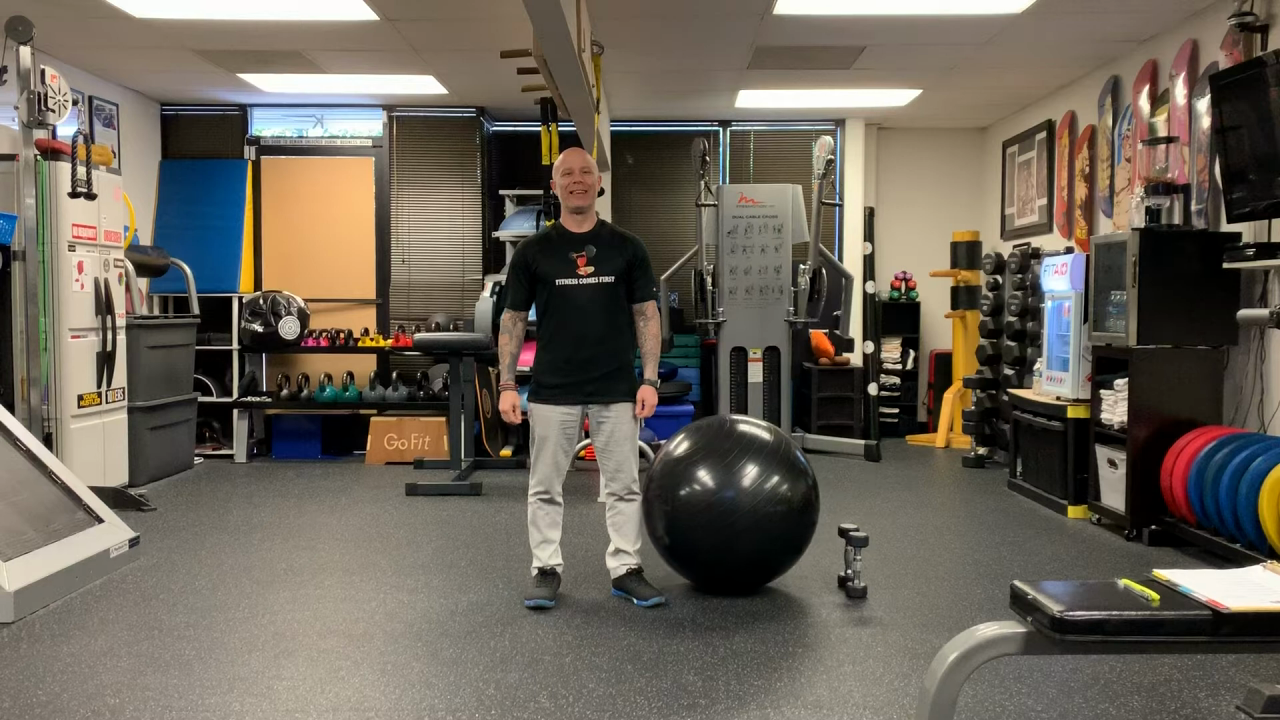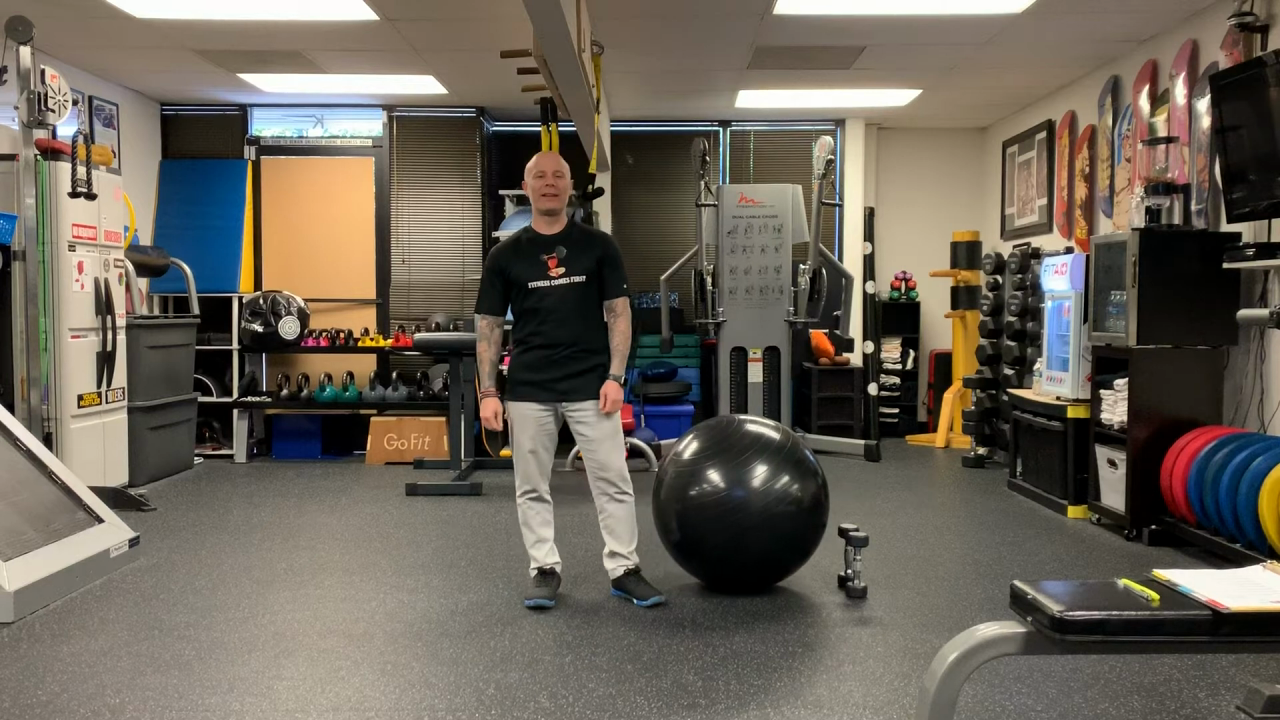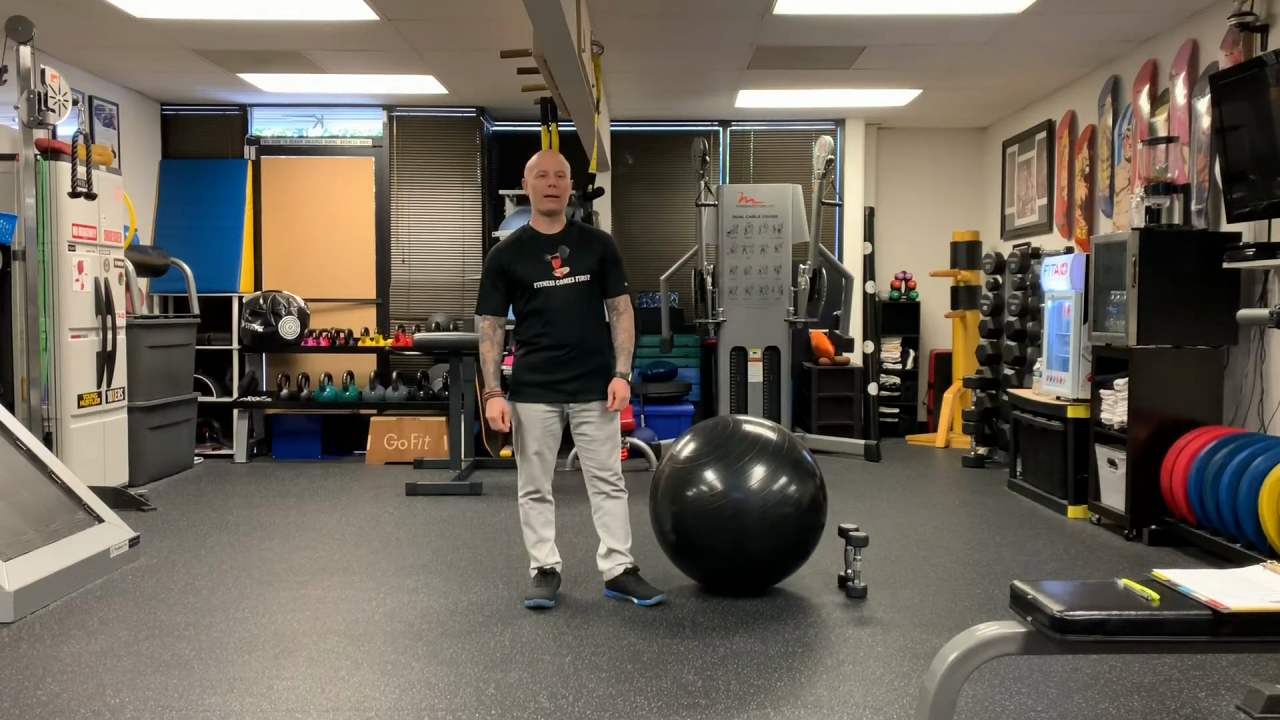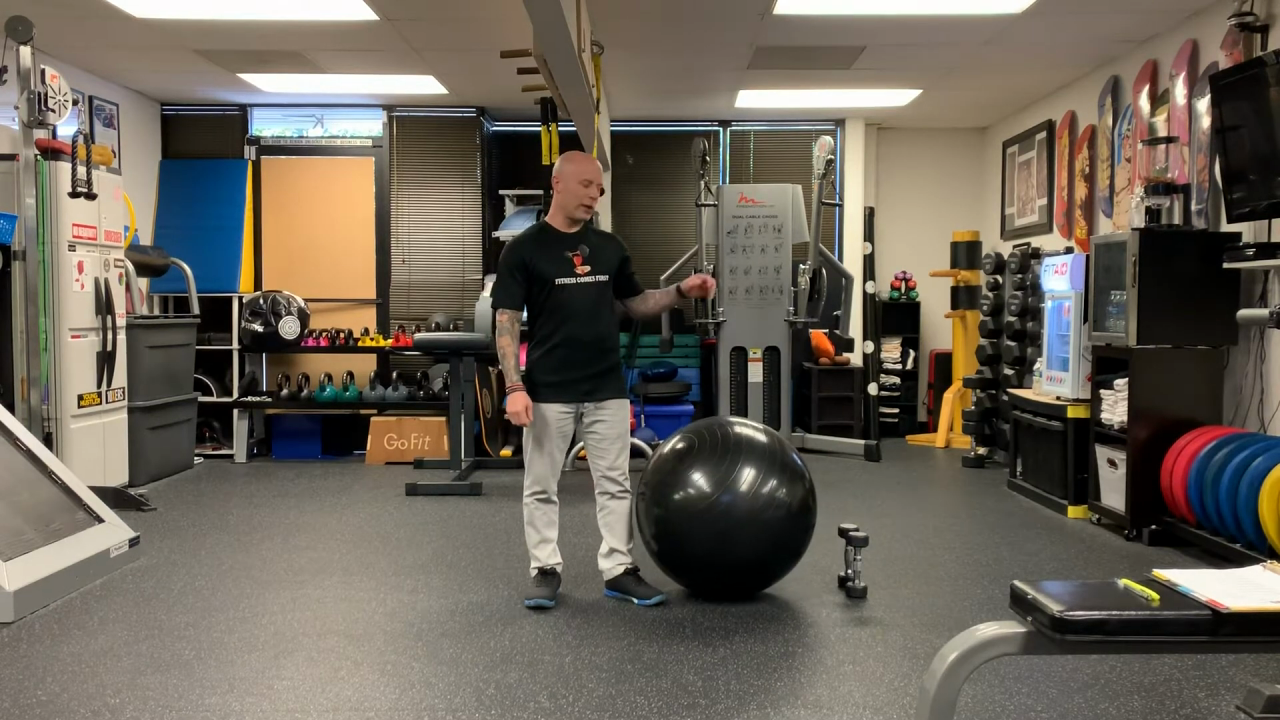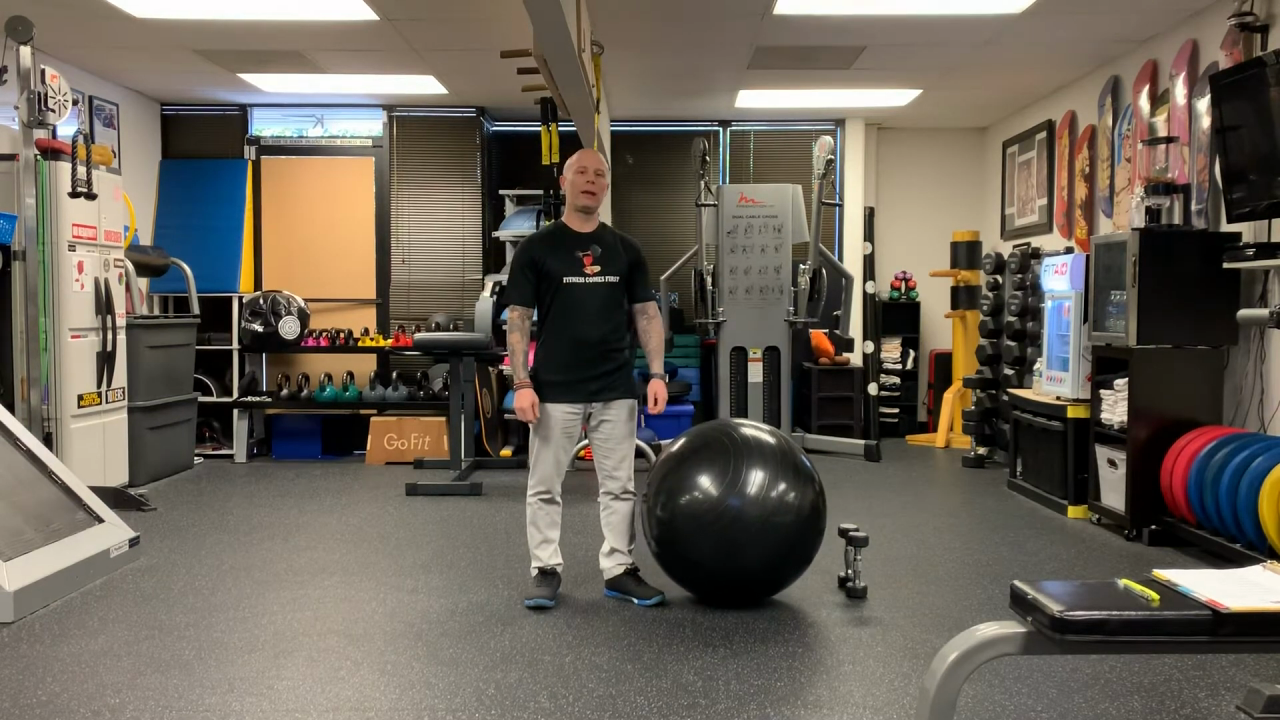
dt=1s
person 1, frame 1
left shoulder: (627, 247)
right shoulder: (532, 251)
left elbow: (646, 315)
right elbow: (513, 320)
left wrist: (649, 379)
right wrist: (507, 384)
left hip: (616, 390)
right hip: (552, 390)
left knee: (623, 485)
right knee: (545, 486)
left ankle: (625, 568)
right ankle: (546, 569)
person 1, frame 2
left shoulder: (598, 245)
right shoulder: (506, 255)
left elbow: (618, 313)
right elbow: (489, 325)
left wrist: (615, 376)
right wrist: (488, 390)
left hip: (590, 386)
right hip: (529, 390)
left knee: (613, 482)
right knee: (532, 486)
left ankle: (623, 568)
right ankle: (544, 569)
person 1, frame 3
left shoulder: (598, 244)
right shoulder: (505, 255)
left elbow: (620, 310)
right elbow: (491, 326)
left wrist: (622, 372)
right wrist: (493, 391)
left hip: (594, 388)
right hip: (533, 391)
left knee: (608, 482)
right knee: (534, 487)
left ankle: (619, 569)
right ankle: (545, 569)
person 1, frame 4
left shoulder: (610, 246)
right shoulder: (523, 249)
left elbow: (637, 303)
right elbow: (507, 322)
left wrist: (680, 290)
right wrist: (514, 386)
left hip: (608, 389)
right hip: (549, 392)
left knee: (615, 484)
right knee: (541, 486)
left ankle: (618, 568)
right ankle: (546, 568)
person 1, frame 5
left shoulder: (626, 250)
right shoulder: (537, 248)
left elbow: (646, 314)
right elbow: (518, 320)
left wrist: (657, 373)
right wrist: (522, 383)
left hip: (616, 391)
right hip: (555, 391)
left knee: (619, 486)
right knee: (545, 486)
left ankle: (619, 568)
right ankle: (546, 569)
